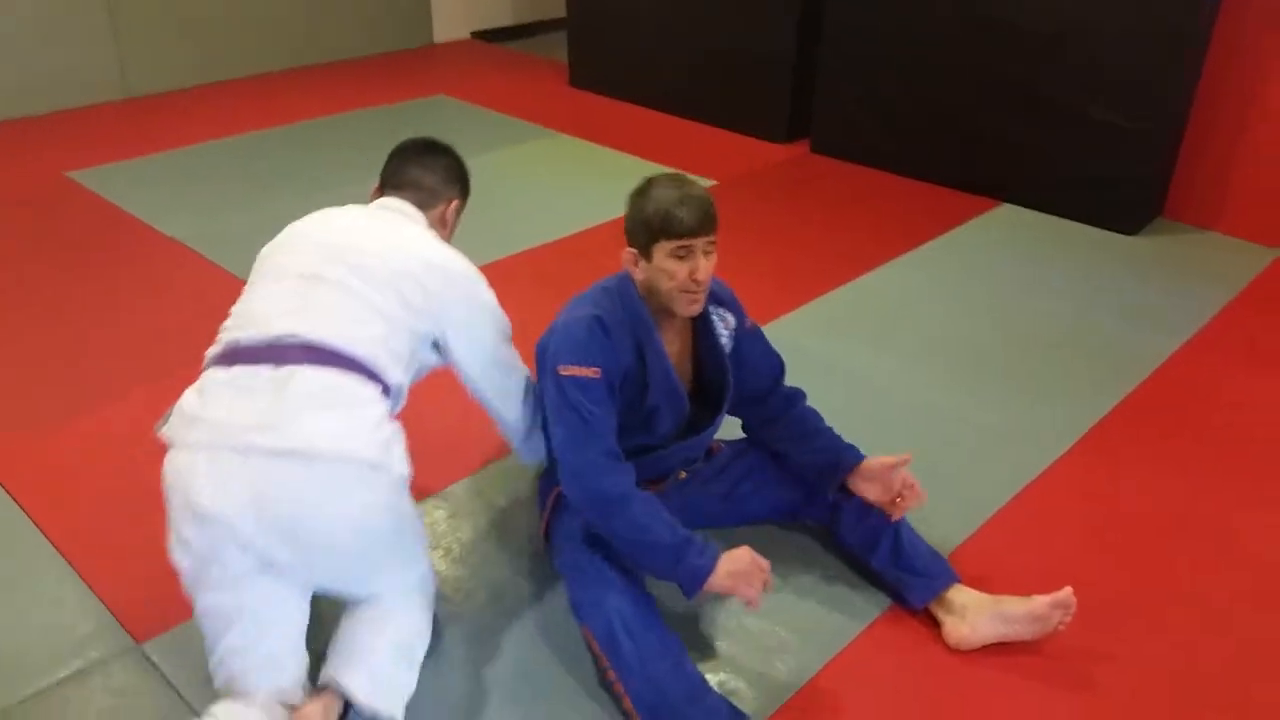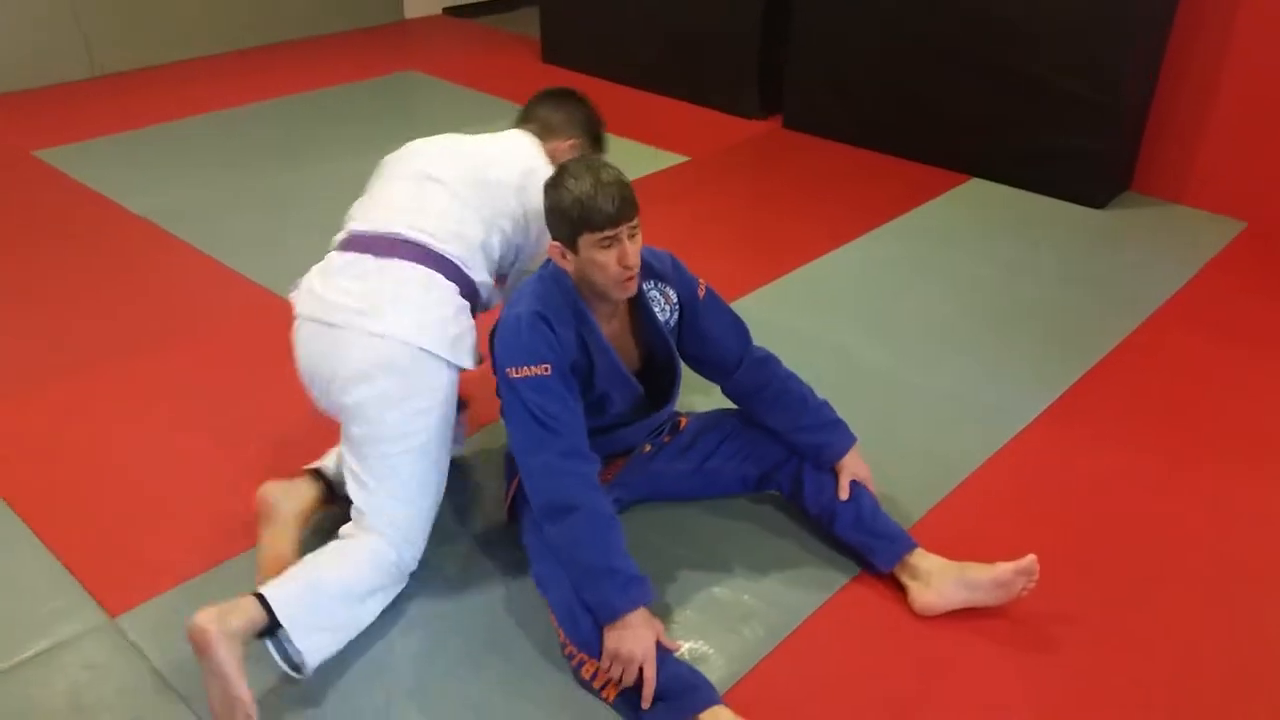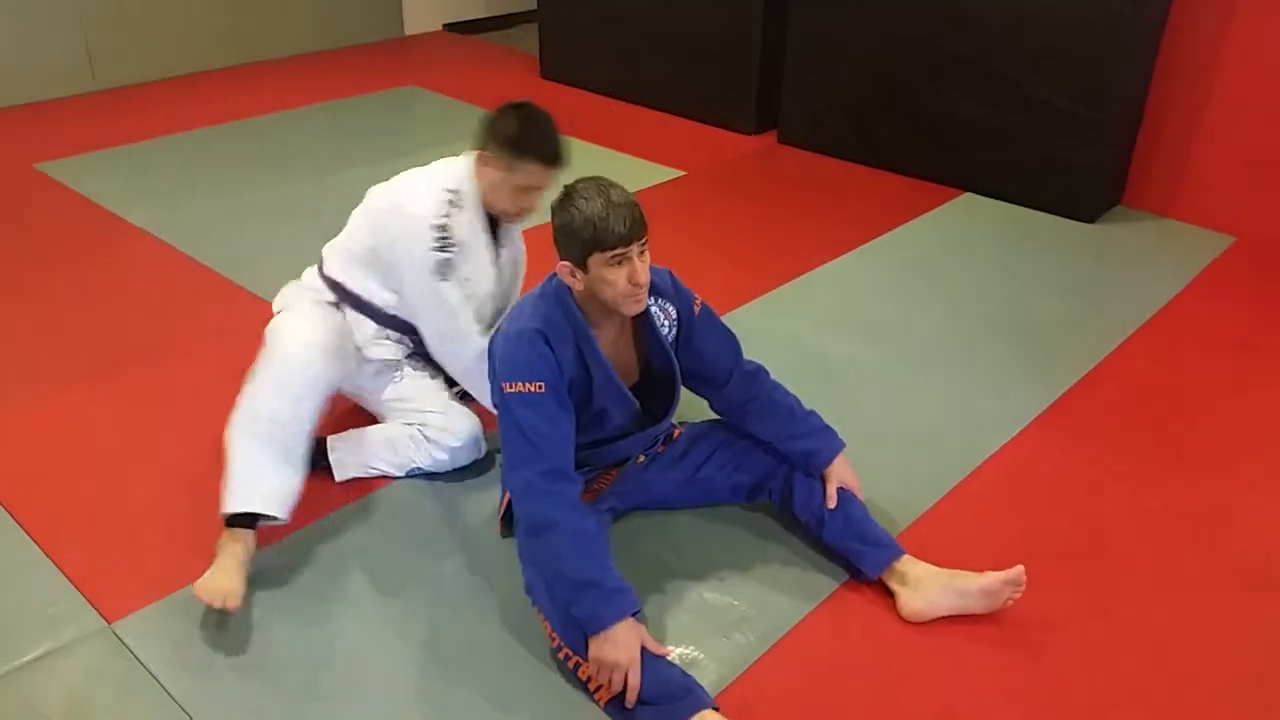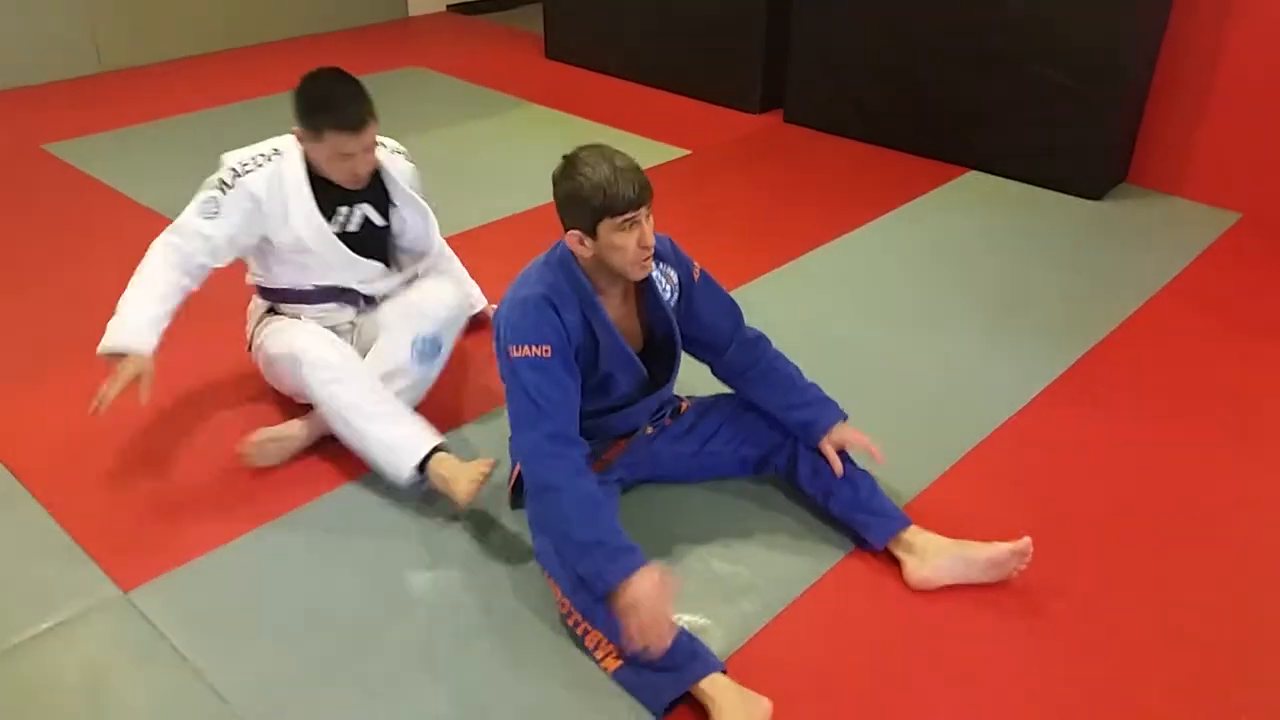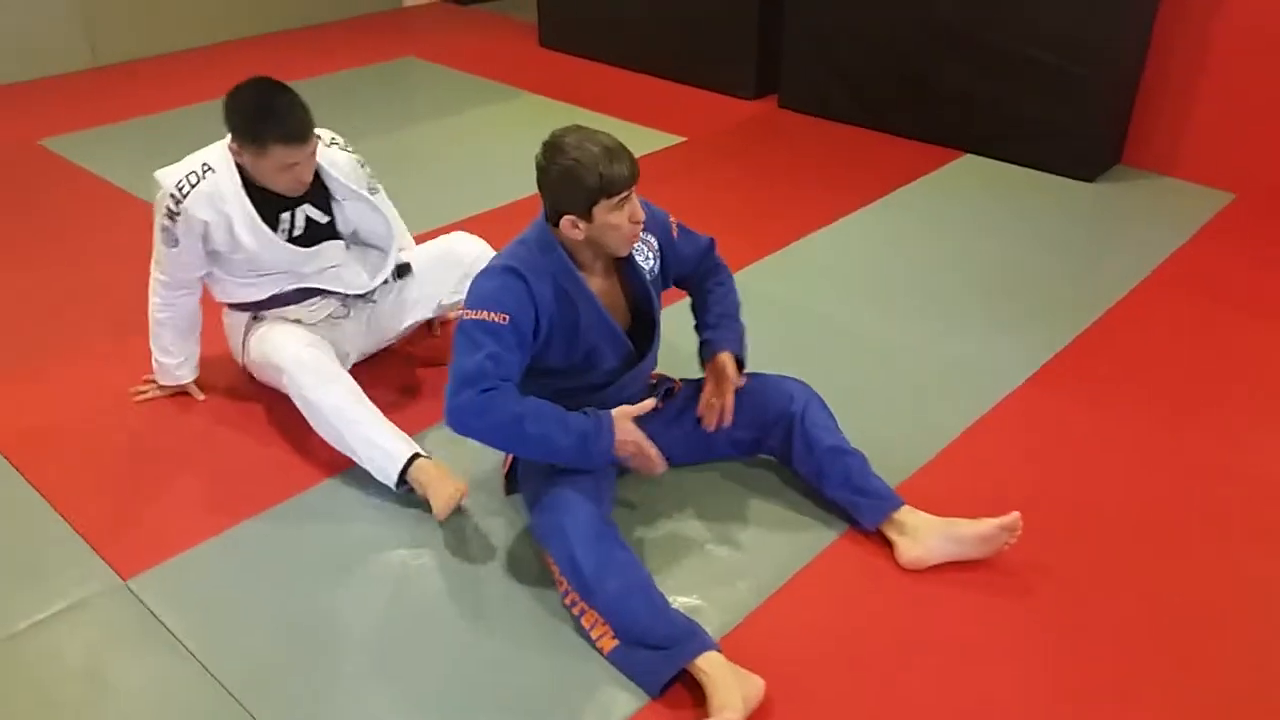
dt=0.5s
person 1, frame 1
left shoulder: (715, 305)
right shoulder: (585, 336)
left elbow: (769, 403)
right elbow: (595, 482)
left wrist: (848, 466)
right wrist: (702, 564)
left hip: (686, 471)
right hip: (597, 500)
left knee: (827, 477)
right knee: (613, 601)
left ankle: (954, 603)
person 1, frame 2
left shoulder: (659, 274)
right shoulder: (530, 329)
left elbow: (744, 367)
right elbow: (563, 481)
left wrist: (836, 442)
right wrist: (623, 605)
left hip: (651, 441)
right hip: (564, 476)
left knee: (795, 446)
right knee: (581, 583)
left ankle: (920, 570)
person 1, frame 3
left shoulder: (660, 294)
right shoulder: (529, 345)
left elbow: (737, 383)
right elbow: (546, 494)
left wrist: (824, 450)
right wrist: (607, 614)
left hip: (647, 453)
right hip: (567, 484)
left knee: (785, 456)
right knee: (573, 593)
left ankle: (907, 576)
person 1, frame 4
left shoulder: (661, 261)
right shoulder: (535, 311)
left elbow: (737, 348)
right elbow: (550, 456)
left wrist: (821, 415)
right wrist: (621, 568)
left hip: (652, 424)
right hip: (572, 458)
left knee: (790, 428)
right knee: (579, 555)
left ankle: (914, 546)
person 1, frame 5
left shoulder: (643, 229)
right shoulder: (513, 285)
left elbow: (705, 268)
right elbow: (472, 403)
left wrist: (722, 347)
right wrist: (597, 436)
left hip: (641, 407)
right hip: (564, 443)
left knee: (785, 401)
right knee: (573, 531)
left ankle: (906, 527)
person 2, frame 1
left shoulder: (301, 232)
right shoulder: (448, 270)
right elbow: (512, 394)
right wrist: (554, 457)
left hip: (209, 450)
right hip: (330, 461)
right knee: (401, 590)
person 2, frame 2
left shoulder: (420, 149)
right shoulder: (543, 188)
left hip: (323, 317)
right hip: (404, 340)
right knee: (388, 541)
left ankle: (306, 491)
right ankle: (239, 622)
person 2, frame 3
left shoulder: (503, 196)
right shoulder: (427, 209)
left elbow: (493, 290)
right elbow: (454, 339)
left hip: (403, 352)
right hip: (334, 315)
left knee: (461, 438)
right knee: (300, 349)
left ankle: (298, 454)
right ankle: (239, 538)
person 2, frame 4
left shoulder: (394, 165)
right shoulder: (256, 178)
left elbow: (426, 246)
right elbow: (178, 251)
left wrist: (473, 303)
right wrist: (132, 343)
left hip: (376, 319)
right hip: (295, 325)
left knee: (442, 301)
right knee: (323, 358)
left ankle: (313, 428)
right ankle: (438, 466)
person 2, frame 5
left shoulder: (335, 157)
right shoulder: (193, 194)
left elbow: (386, 235)
right elbow: (174, 285)
left wrist: (428, 301)
right wrist: (176, 368)
left hip: (363, 296)
right hip: (278, 331)
left knee: (463, 251)
right knee: (296, 355)
right ankle: (419, 471)
